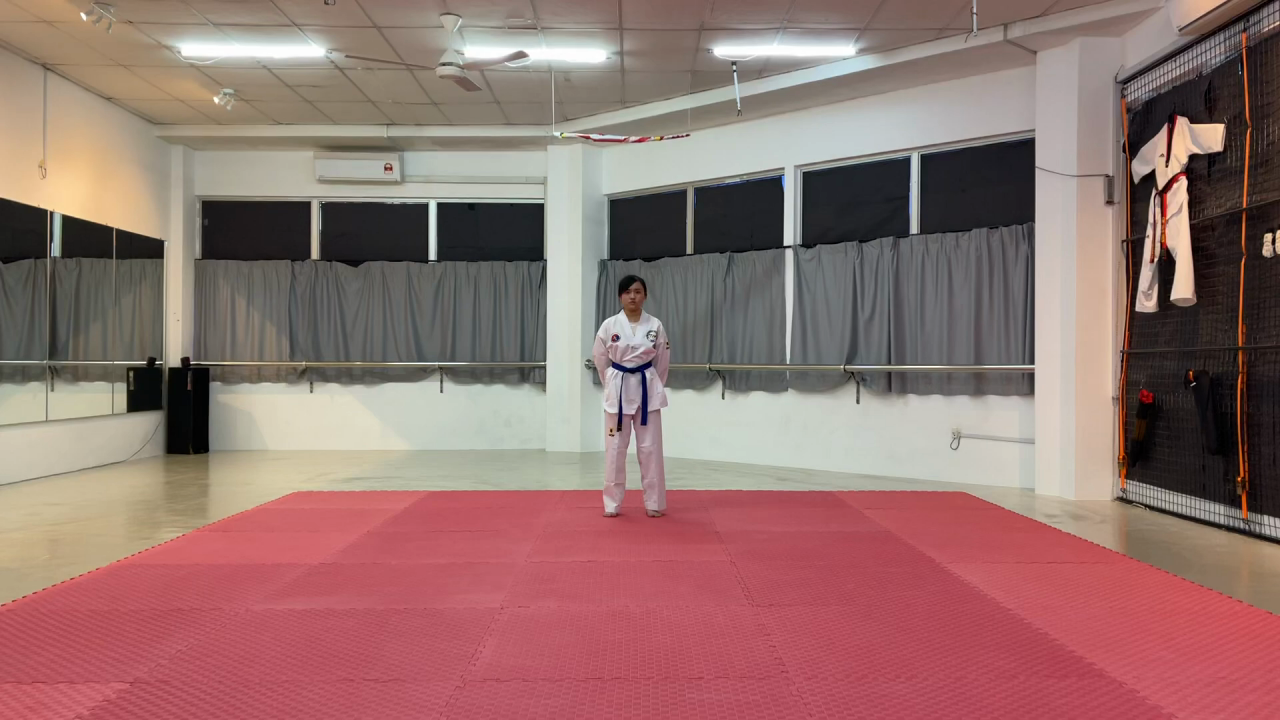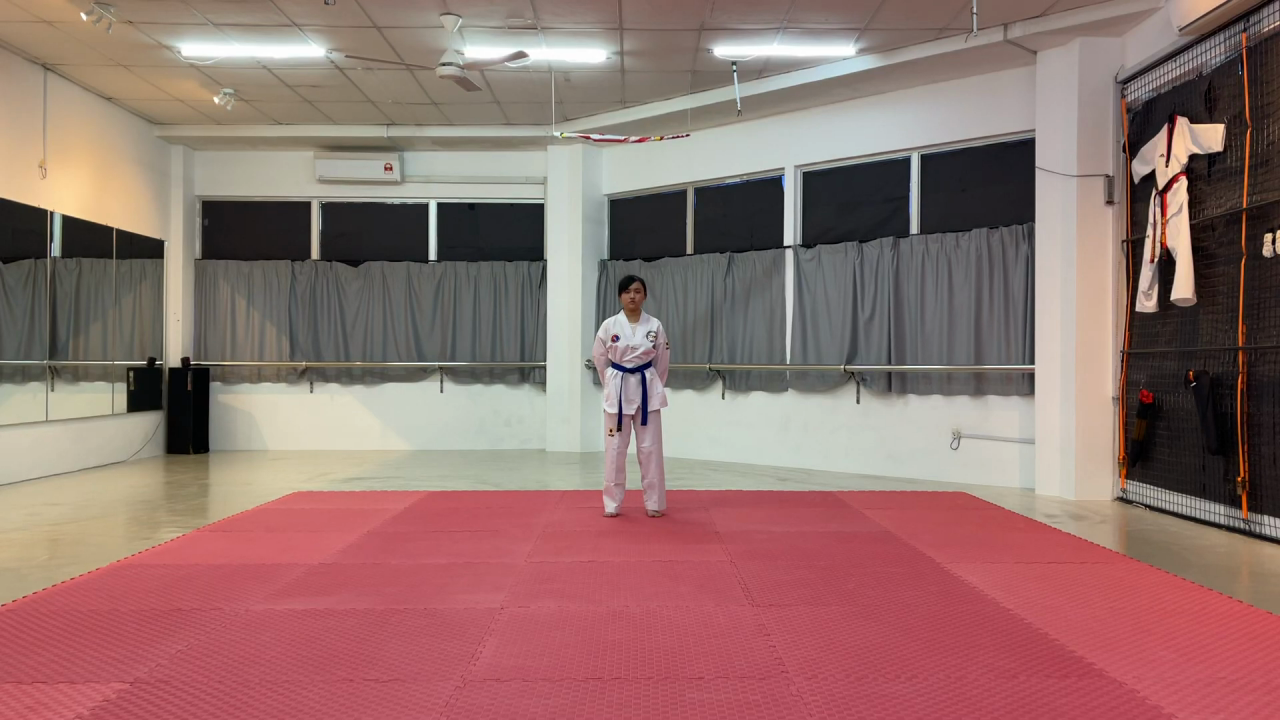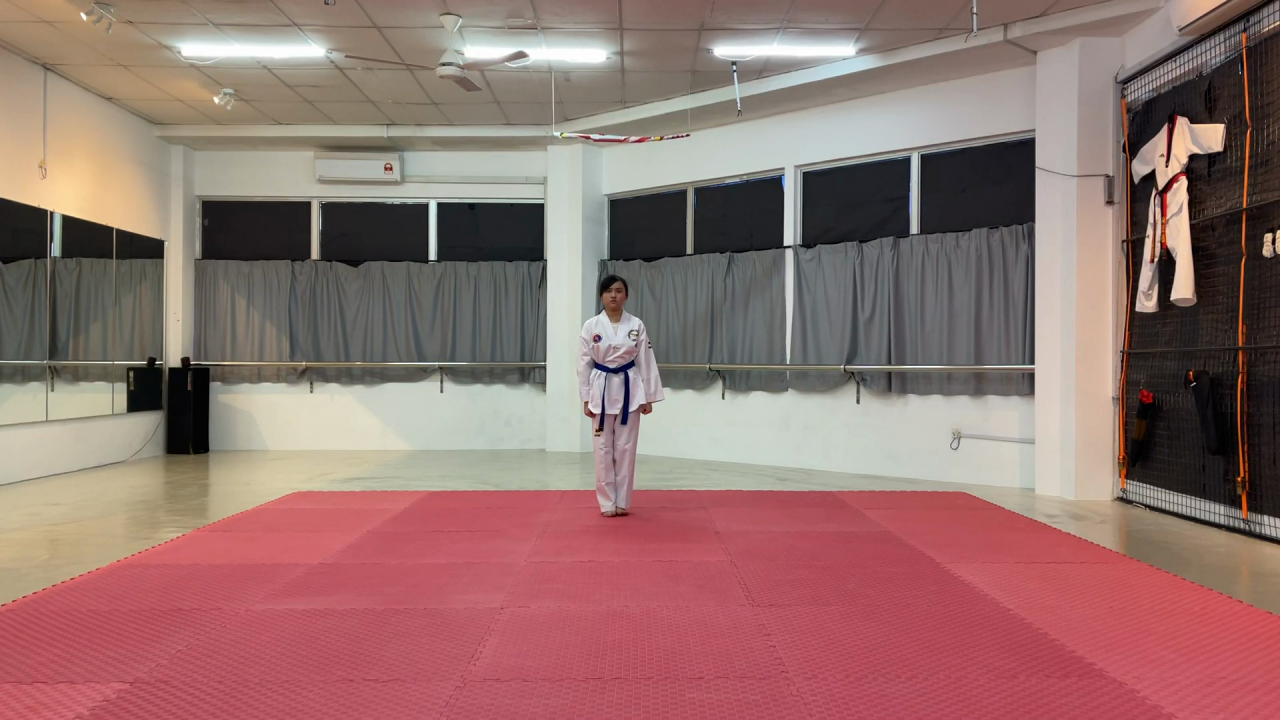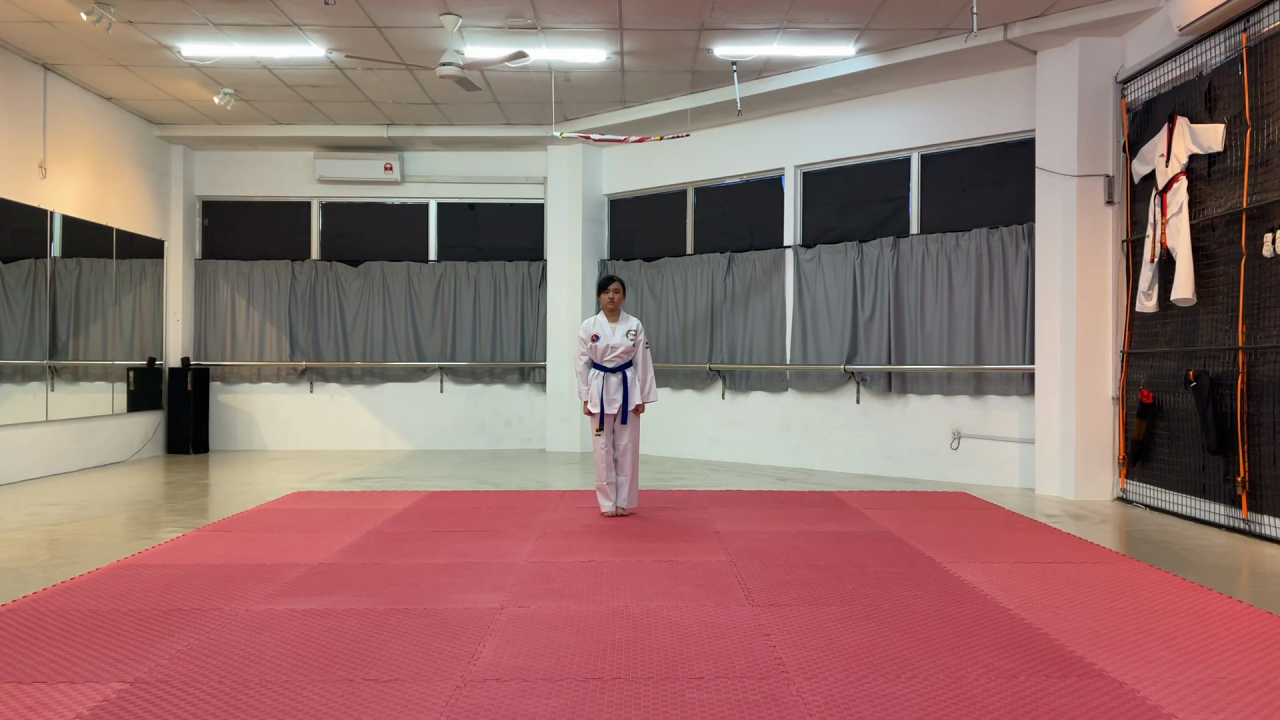
dt=0.7s
person 1, frame 1
left shoulder: (655, 326)
right shoulder: (609, 325)
left elbow: (662, 362)
right elbow: (600, 360)
left wrist: (649, 385)
right wrist: (615, 385)
left hip: (647, 389)
right hip: (618, 389)
left knee: (650, 447)
right knee: (616, 447)
left ankle: (654, 503)
right ankle: (612, 503)
person 1, frame 2
left shoulder: (655, 326)
right shoulder: (609, 326)
left elbow: (661, 363)
right elbow: (600, 361)
left wrist: (649, 386)
right wrist: (615, 386)
left hip: (646, 390)
right hip: (618, 389)
left knee: (650, 447)
right knee: (615, 447)
left ankle: (654, 503)
right ankle: (612, 503)
person 1, frame 3
left shoulder: (636, 325)
right shoulder: (591, 326)
left elbow: (646, 362)
right elbow: (584, 364)
left wrist: (649, 397)
right wrist: (586, 399)
left hip: (629, 389)
right hip: (601, 389)
left knee: (625, 447)
right knee: (603, 447)
left ankle: (621, 502)
right ankle: (608, 502)
person 1, frame 4
left shoulder: (634, 325)
right shoulder: (589, 326)
left elbow: (643, 363)
right elbow: (582, 364)
left wrist: (642, 397)
right wrist: (585, 398)
left hip: (627, 389)
right hip: (600, 390)
left knee: (626, 447)
right knee: (603, 447)
left ankle: (624, 502)
right ankle: (608, 502)
